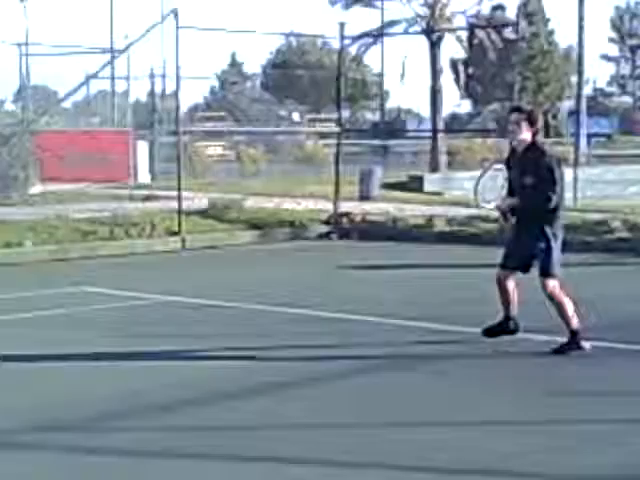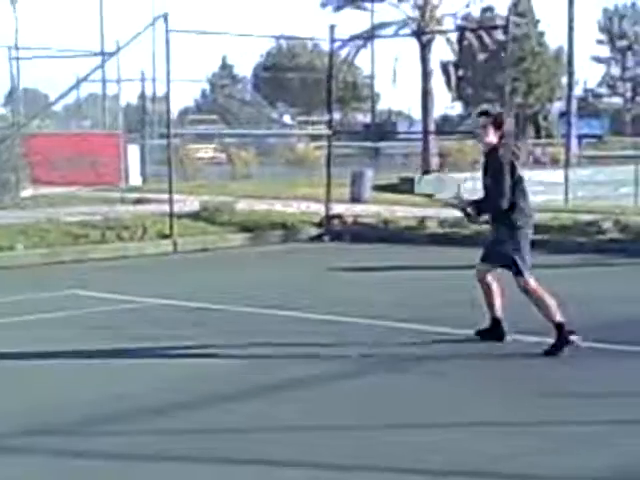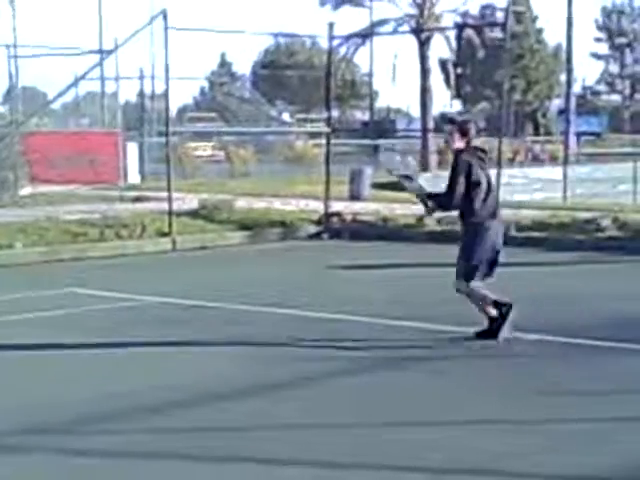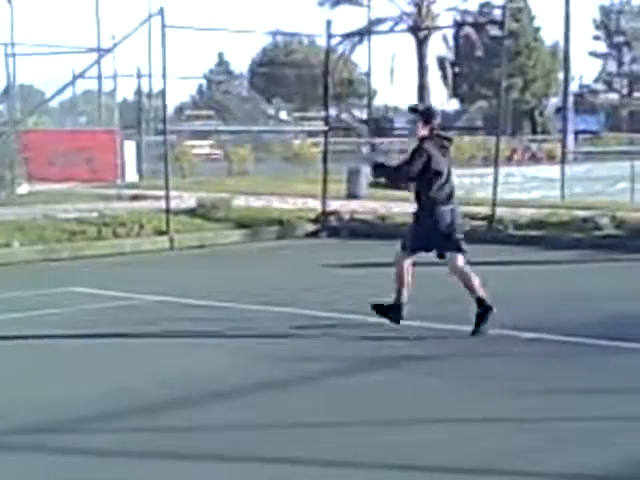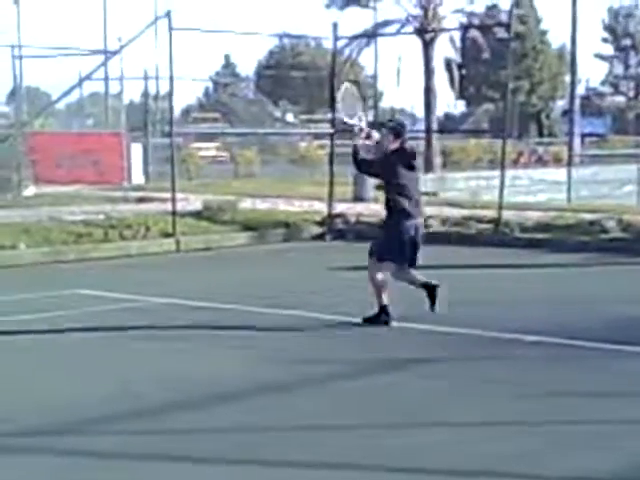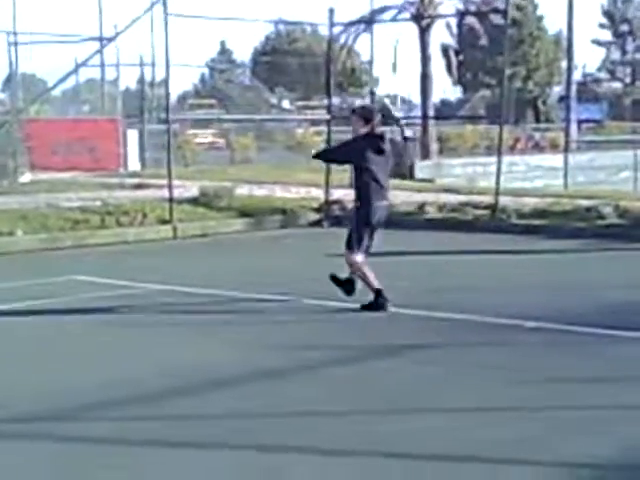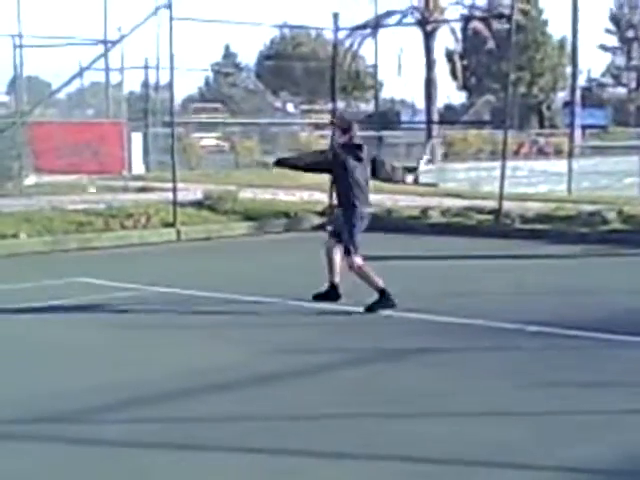
dt=0.2s
person 1, frame 1
left shoulder: (544, 159)
right shoulder: (512, 157)
left elbow: (553, 198)
left wrist: (517, 202)
right wrist: (509, 208)
left hip: (545, 229)
right hip: (522, 228)
left knee: (550, 286)
right knee: (503, 276)
left ankle: (577, 337)
right ankle: (509, 321)
person 1, frame 2
left shoulder: (500, 159)
right shoulder: (492, 157)
left elbow: (501, 200)
left wrist: (471, 207)
right wrist: (476, 207)
left hip: (513, 228)
right hip: (502, 228)
left knee: (527, 284)
right knee: (483, 273)
left ankle: (564, 334)
right ankle: (495, 326)
person 1, frame 3
left shoulder: (464, 161)
right shoulder: (473, 160)
left elbow: (453, 200)
right elbow: (457, 197)
left wrist: (426, 196)
right wrist: (423, 191)
left hip: (479, 230)
right hip: (491, 227)
left knee: (463, 285)
right knee: (471, 284)
left ankle: (500, 306)
right ankle: (493, 323)
person 1, frame 4
left shoulder: (424, 148)
right shoulder: (439, 146)
left elbow: (399, 175)
right elbow: (410, 170)
left wrist: (376, 166)
right wrist: (385, 167)
left hip: (431, 214)
right hip: (449, 212)
left knee: (403, 258)
right knee: (458, 265)
left ankle: (397, 307)
right ankle: (483, 306)
person 1, frame 5
left shoulder: (389, 161)
right shoulder: (410, 157)
left elbow: (363, 166)
left wrist: (357, 146)
right wrist: (374, 143)
left hip: (397, 224)
right hip: (415, 224)
left knee: (375, 265)
right knee: (404, 273)
left ankle: (383, 313)
right ankle: (427, 286)
person 1, frame 6
left shoulder: (357, 145)
right shoulder: (384, 141)
left elbow: (330, 154)
left wrist: (318, 153)
left hip: (368, 207)
right hip: (382, 205)
left knee: (353, 258)
right knee: (354, 245)
left ankle: (380, 297)
right ankle: (350, 282)
person 1, frame 7
left shoulder: (339, 152)
right shoulder: (361, 152)
left elbow: (311, 164)
left wrist: (275, 162)
left hip: (354, 213)
right hip: (361, 210)
left knee: (353, 261)
right knee: (333, 244)
left ankle: (385, 296)
right ankle: (333, 289)
